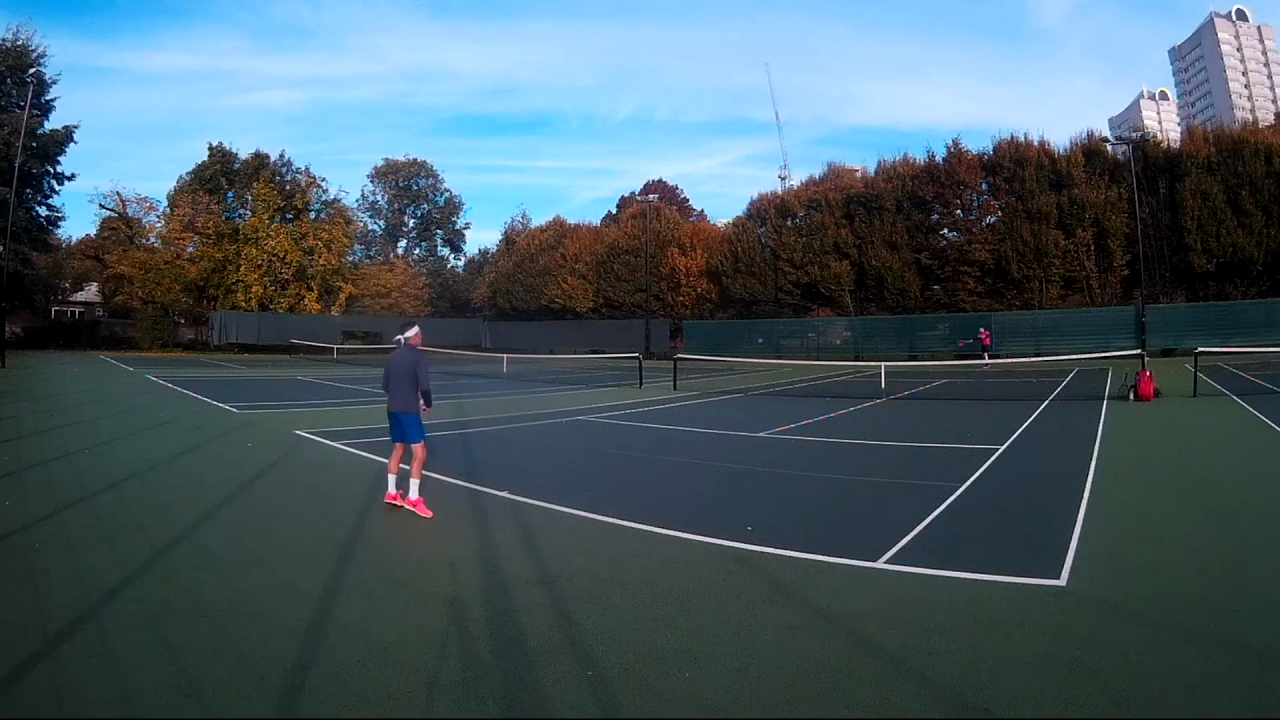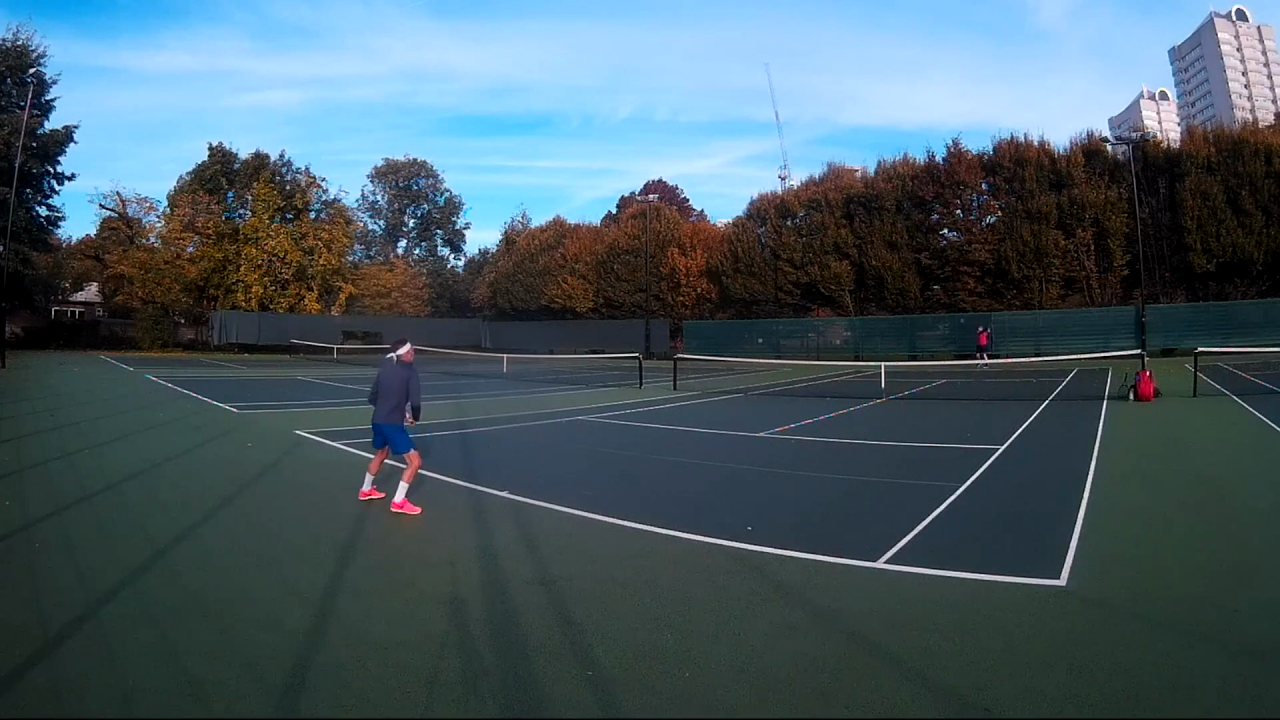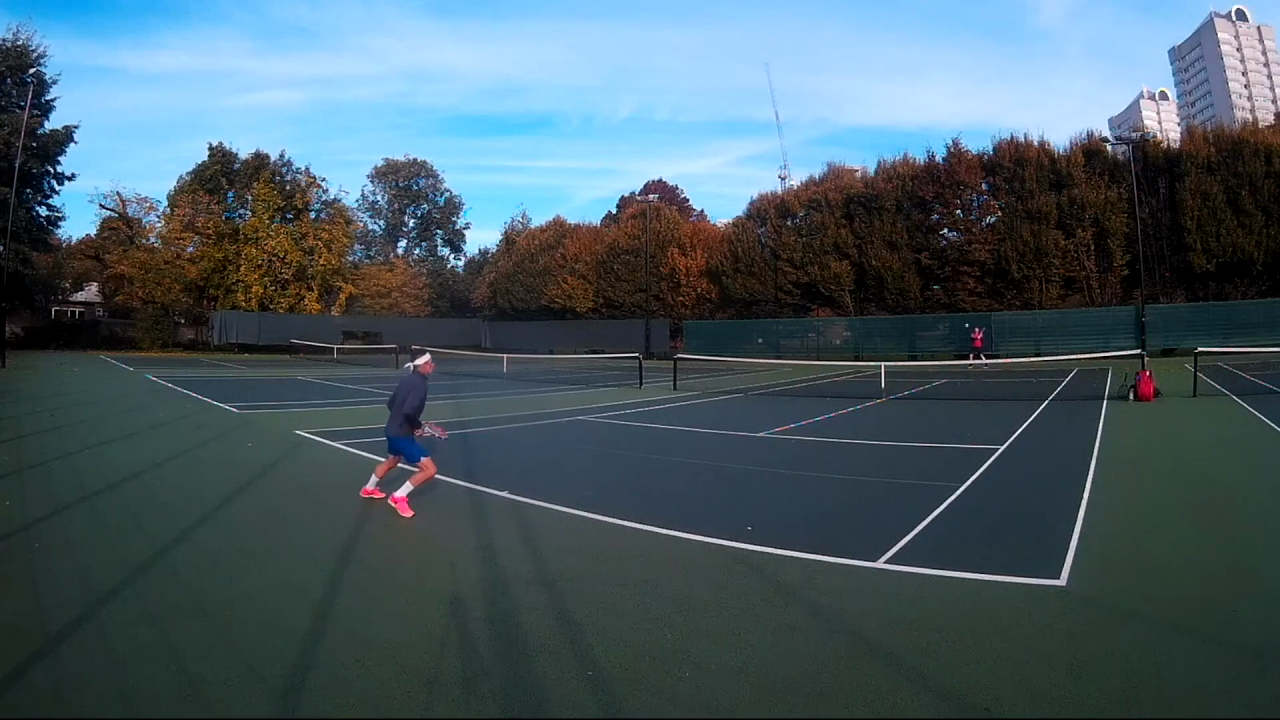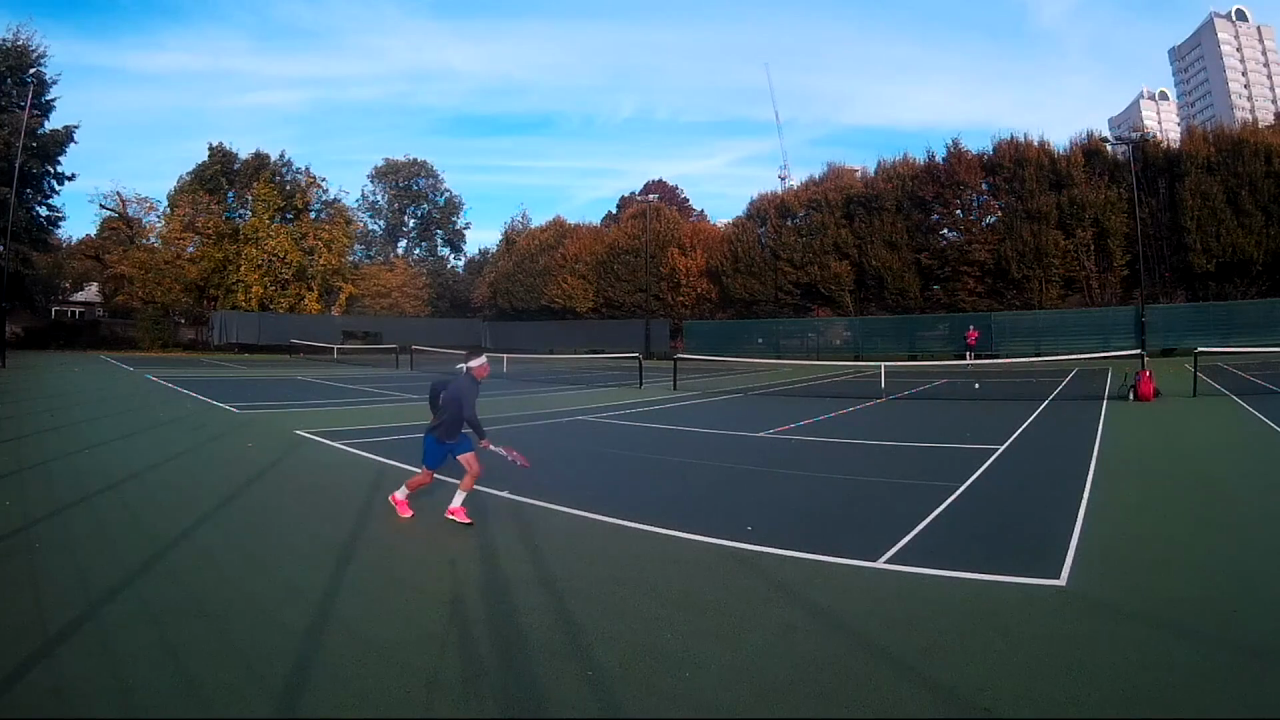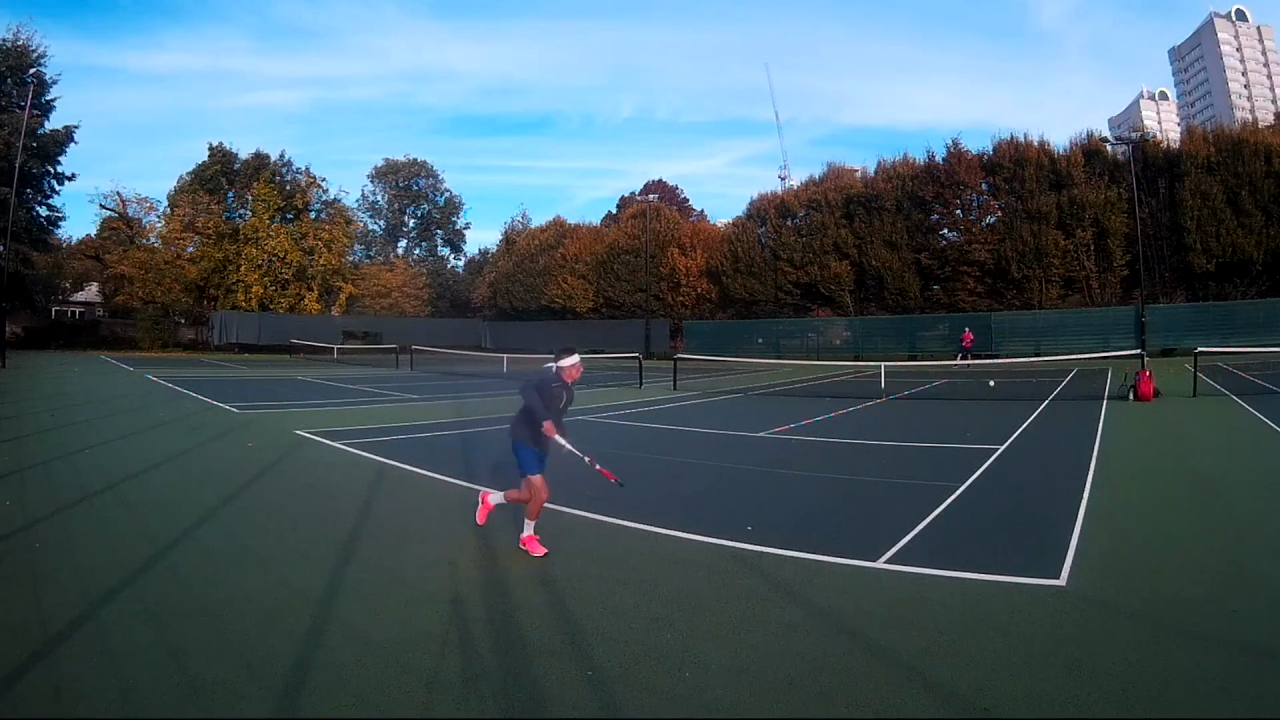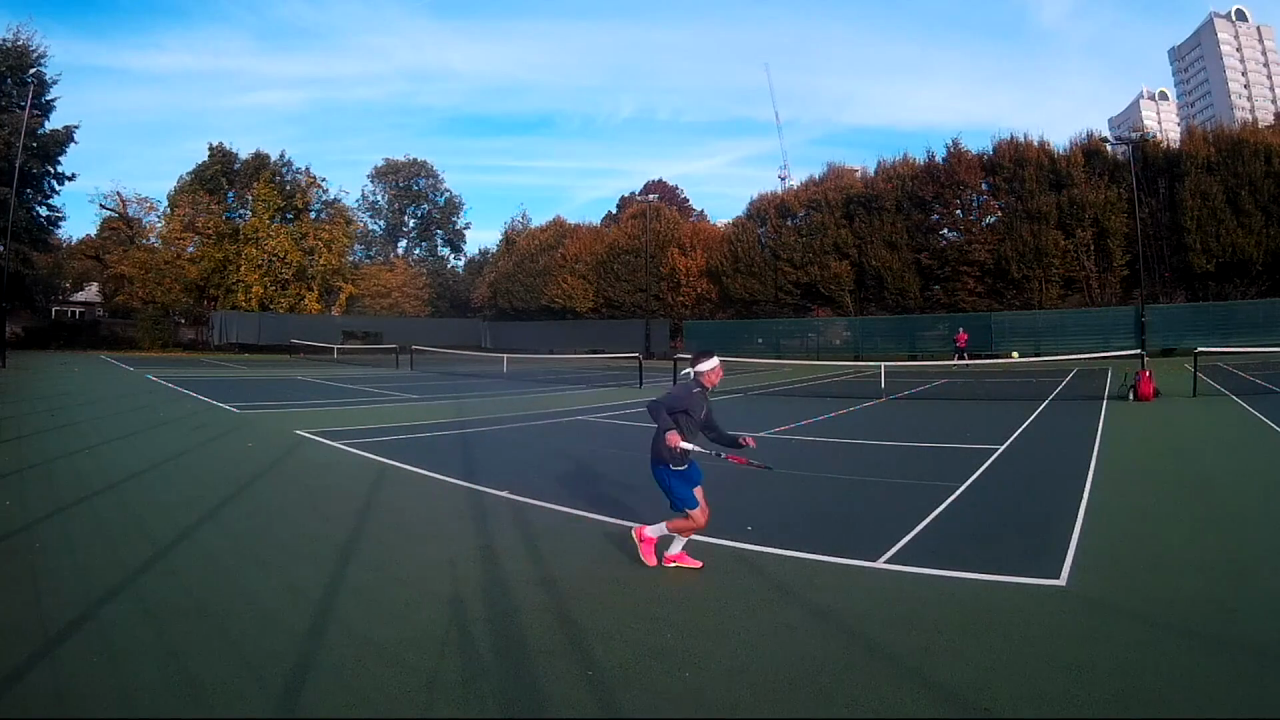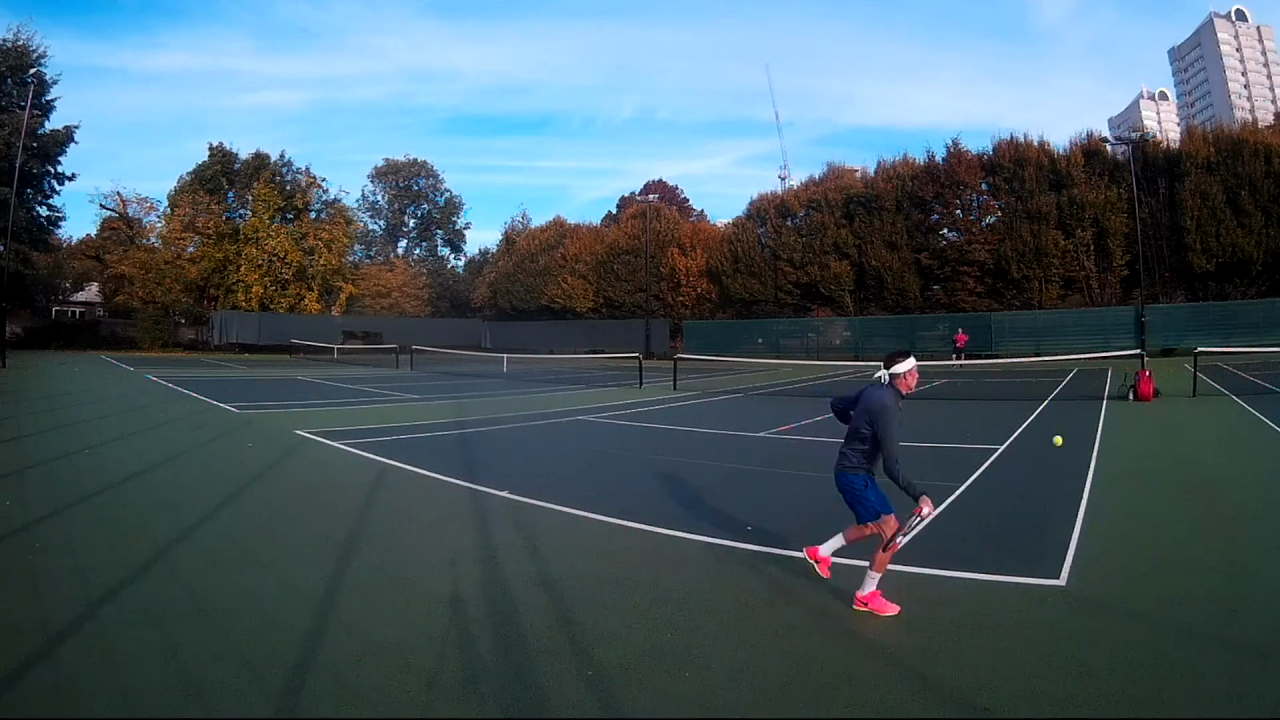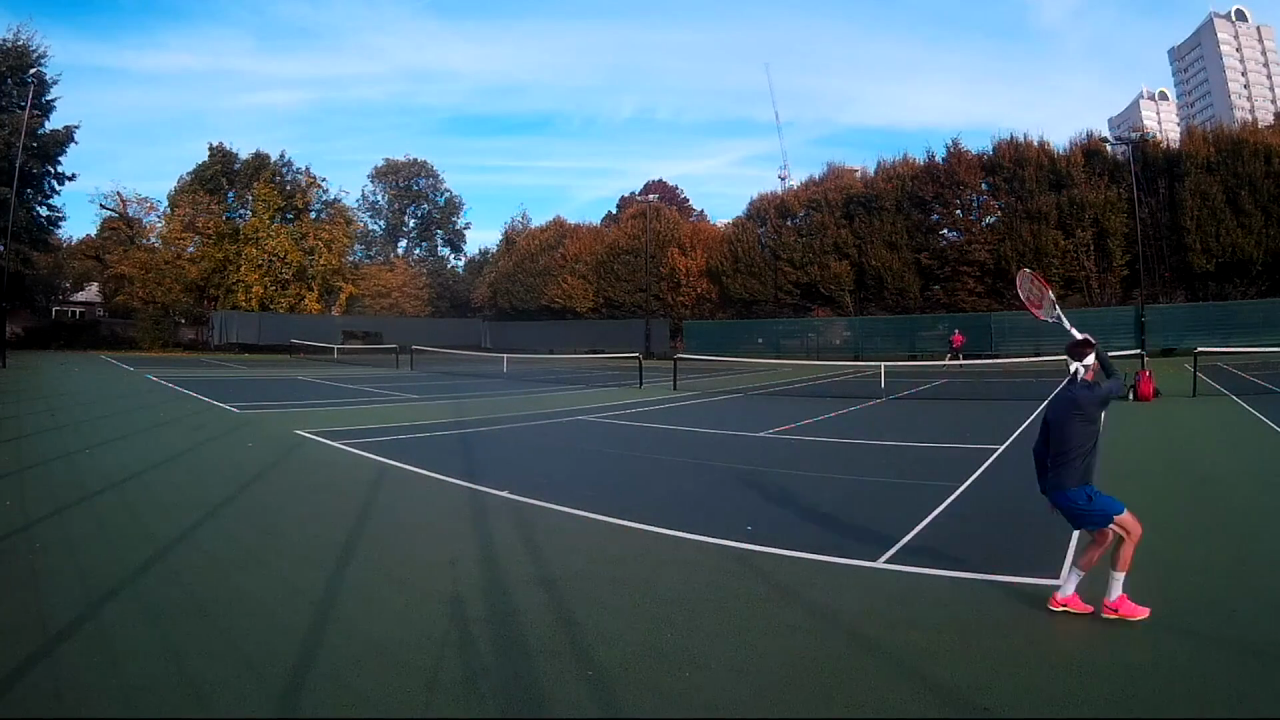
dt=0.3s
person 1, frame 1
left shoulder: (393, 356)
right shoulder: (418, 355)
left elbow: (385, 385)
right elbow: (424, 386)
right wrist: (427, 403)
left hip: (393, 410)
right hip: (408, 412)
left knee: (398, 450)
right knee: (419, 454)
left ankle: (392, 493)
right ankle: (414, 499)
person 1, frame 2
left shoulder: (384, 371)
right shoulder: (410, 373)
left elbow: (372, 398)
right elbow: (415, 402)
right wrist: (415, 417)
left hip: (377, 422)
right hip: (392, 424)
left knee: (380, 455)
right knee: (415, 462)
left ankle: (366, 490)
right ankle: (399, 501)
person 1, frame 3
left shoulder: (408, 379)
right shoulder: (420, 384)
left elbow: (391, 403)
right elbow: (408, 411)
right wrist: (417, 426)
left hip: (393, 431)
right hip: (401, 435)
left knee: (392, 461)
right knee: (430, 469)
left ankle: (369, 489)
right ankle: (399, 497)
person 1, frame 4
left shoulder: (464, 381)
right shoulder: (467, 386)
left elbow: (435, 386)
right elbow: (469, 416)
left wrist: (436, 413)
right wrist: (482, 436)
left hip: (455, 435)
right hip: (438, 437)
left knee: (475, 470)
right knee: (427, 477)
left ankle: (454, 508)
right ankle: (398, 497)
person 1, frame 5
left shoulder: (568, 391)
right shoulder: (549, 381)
right elbow: (526, 390)
left wrist: (558, 431)
right wrist: (544, 419)
left hip: (539, 444)
right hip: (524, 442)
left knee: (527, 495)
right knee: (541, 494)
left ankle: (489, 499)
right ankle: (528, 537)
person 1, frame 6
left shoulder: (702, 397)
right shoulder: (686, 392)
left elbow: (714, 433)
right elbow: (654, 406)
left wrist: (738, 441)
right wrist: (668, 430)
left hip: (682, 463)
right hip: (667, 465)
left knee: (702, 514)
right knee: (698, 521)
left ankle: (673, 554)
right ankle: (647, 533)
person 1, frame 7
left shoulder: (872, 391)
right shoulder: (887, 407)
left elbow: (838, 406)
right elbow: (891, 465)
right wrist: (918, 496)
left hip: (855, 473)
right hip: (854, 476)
left knee: (877, 526)
right knee: (890, 533)
left ankle: (821, 552)
right ankle: (866, 595)
person 1, frame 8
left shoulder: (1056, 401)
right shoulder: (1093, 395)
left elbow: (1040, 451)
right elbow: (1117, 381)
left wrist: (1047, 489)
right wrist: (1094, 348)
left hip: (1057, 488)
right hip: (1075, 490)
left knee: (1103, 538)
right knee: (1133, 530)
left ankle: (1064, 596)
right ankle: (1114, 601)
